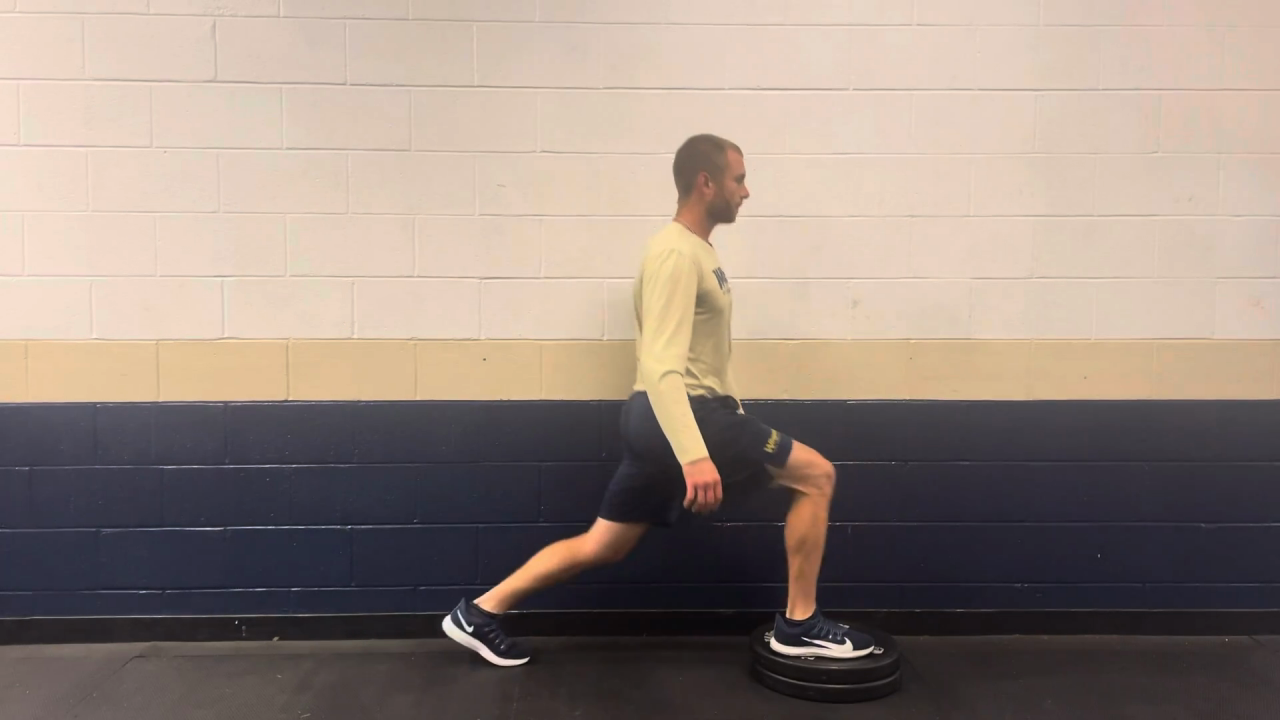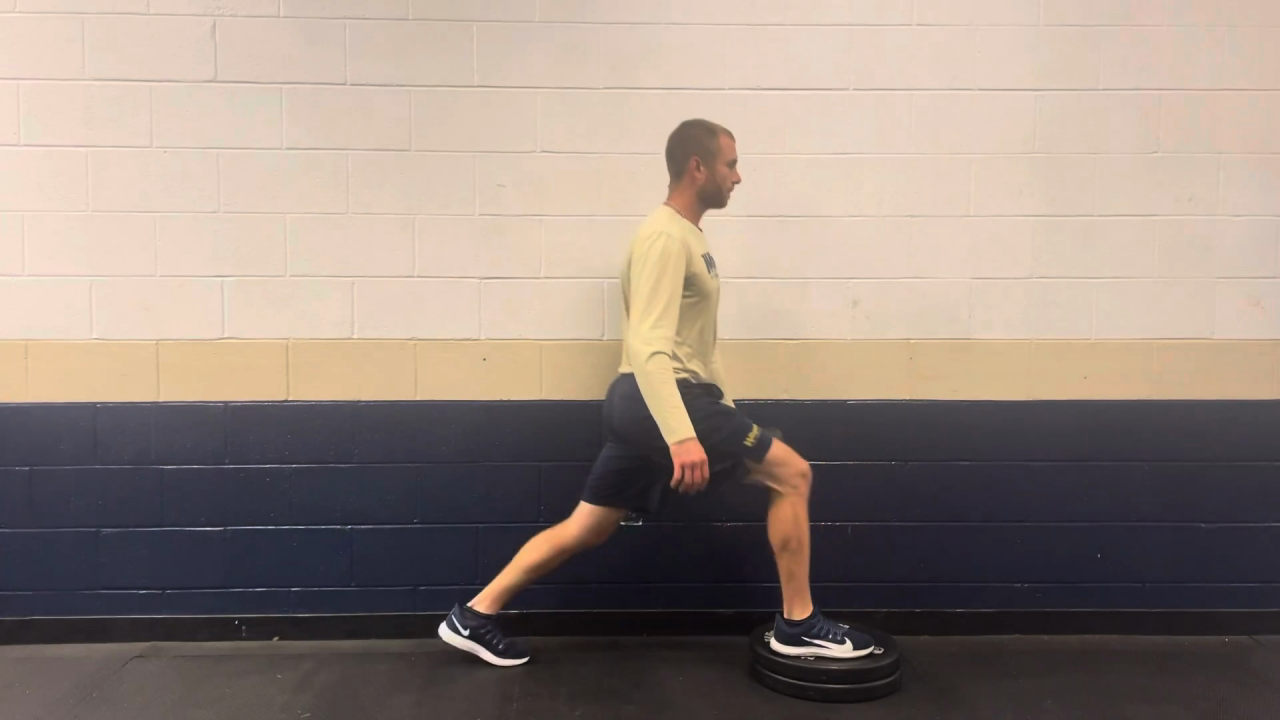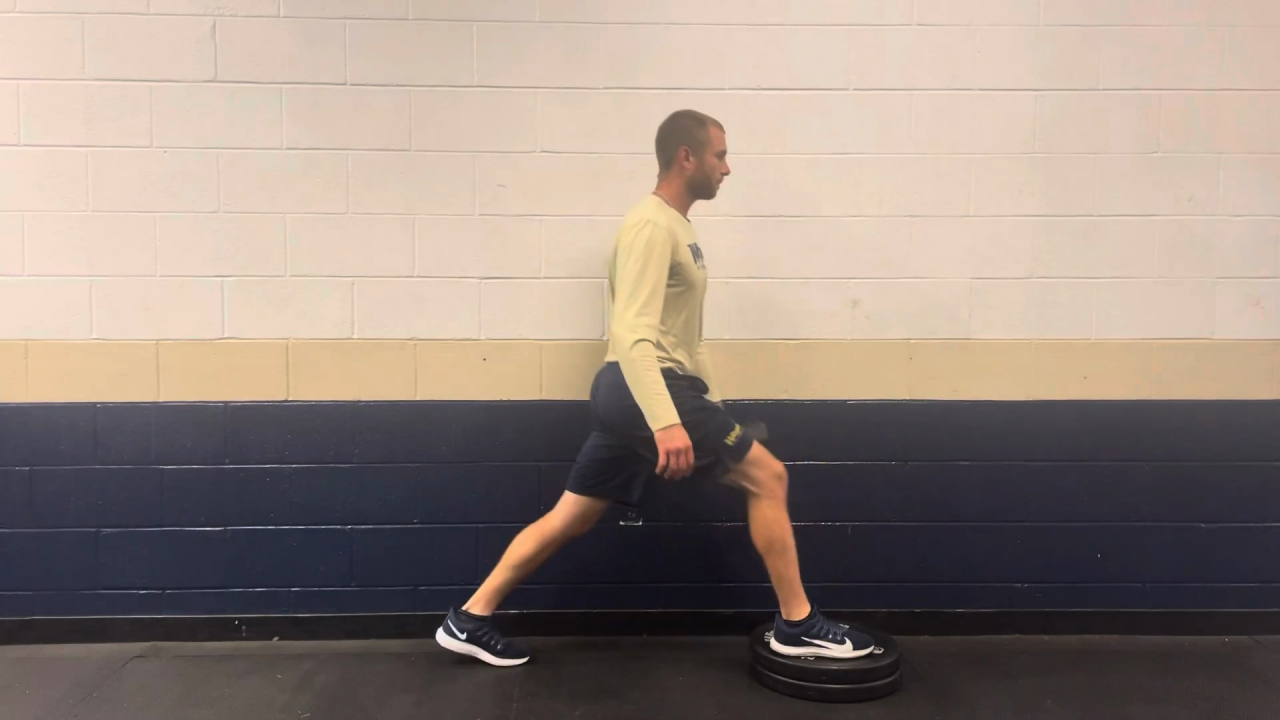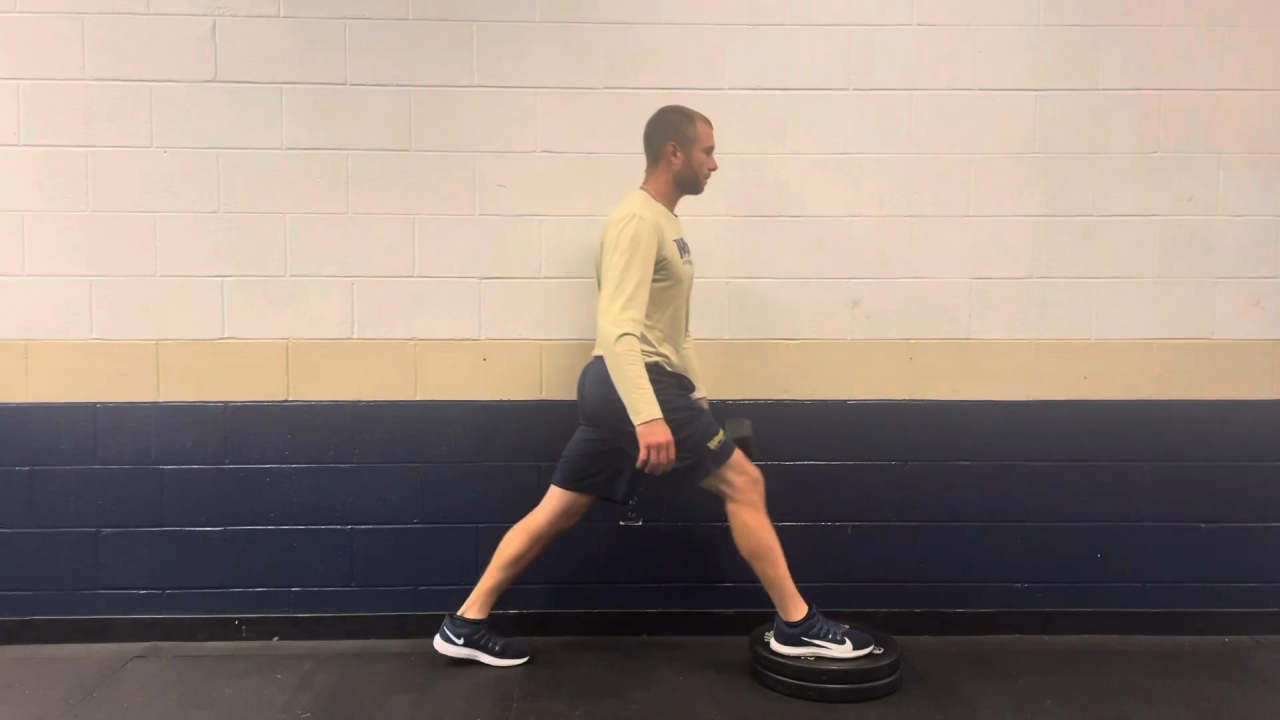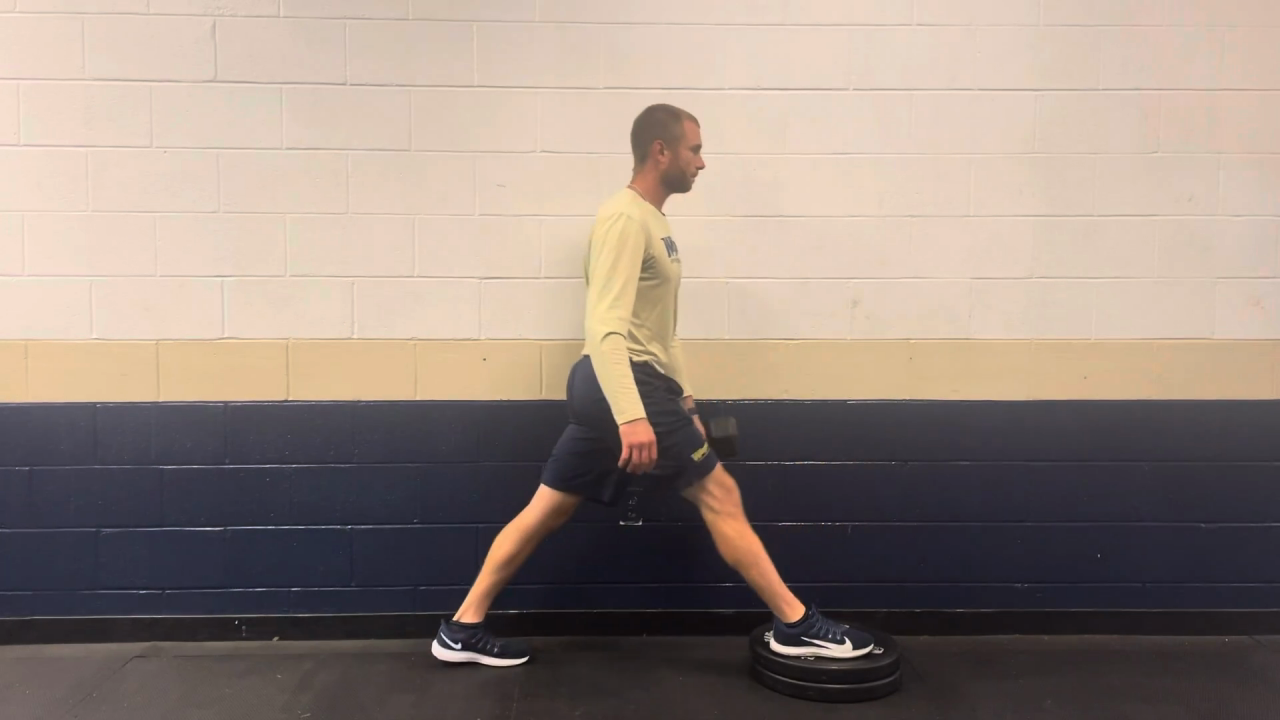
dt=0.1s
person 1, frame 1
left shoulder: (696, 249)
right shoulder: (676, 253)
right elbow: (662, 367)
left wrist: (734, 422)
right wrist: (696, 455)
left hip: (663, 419)
right hip: (685, 417)
left knee: (603, 543)
right knee: (816, 475)
left ankle: (480, 611)
right ankle: (800, 623)
person 1, frame 2
left shoulder: (687, 235)
right shoulder: (666, 237)
right elbow: (649, 347)
left wrist: (727, 413)
right wrist: (682, 434)
left hip: (641, 404)
right hip: (665, 400)
left knee: (587, 527)
right knee: (791, 474)
left ankle: (474, 616)
right ankle: (800, 625)
person 1, frame 3
left shoulder: (674, 226)
right shoulder: (652, 225)
left elbow: (682, 332)
right elbow: (633, 334)
left wrist: (711, 404)
right wrist: (667, 421)
left hip: (626, 394)
right hip: (644, 392)
left knee: (570, 517)
right knee: (768, 477)
left ankle: (470, 618)
right ankle: (798, 624)
person 1, frame 4
left shoulder: (663, 222)
right shoulder: (638, 220)
left elbow: (670, 329)
right elbow: (619, 329)
left wrist: (699, 399)
right wrist: (649, 416)
left hip: (617, 389)
right hip: (634, 385)
left knee: (557, 511)
right knee: (743, 485)
left ankle: (465, 624)
right ankle: (798, 625)
person 1, frame 5
left shoulder: (649, 220)
right shoulder: (625, 219)
right elbow: (605, 328)
left wrist: (684, 399)
right wrist: (632, 415)
left hip: (604, 388)
right hip: (621, 387)
left knee: (546, 510)
right knee: (721, 495)
left ankle: (462, 628)
right ankle: (796, 624)
